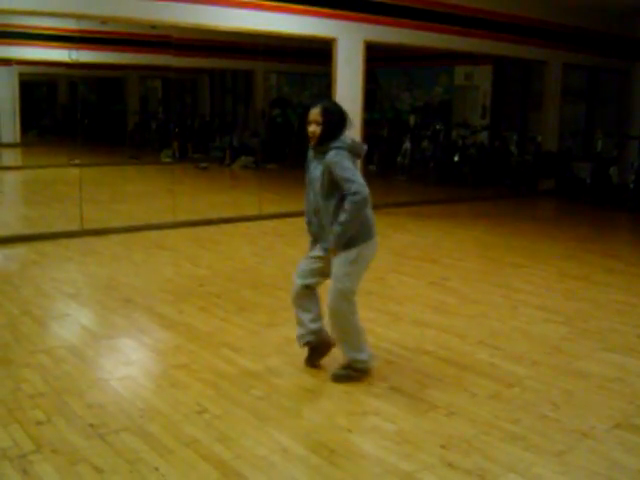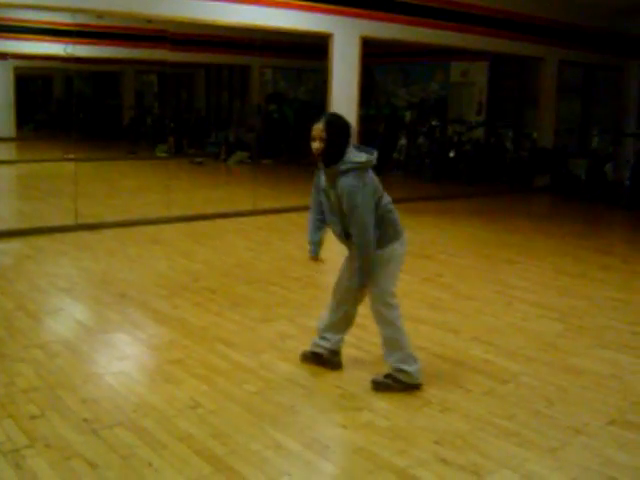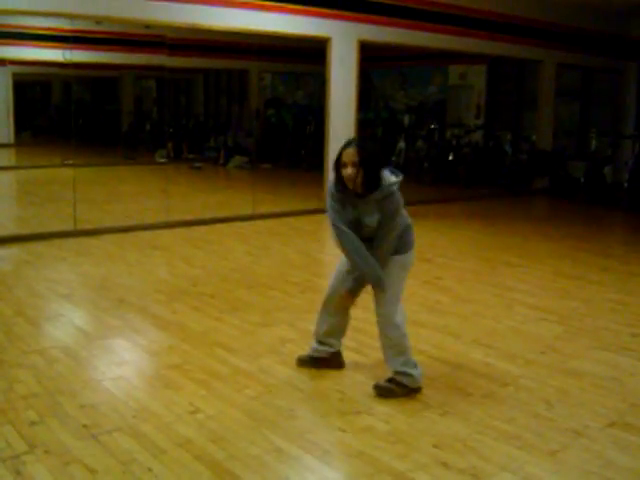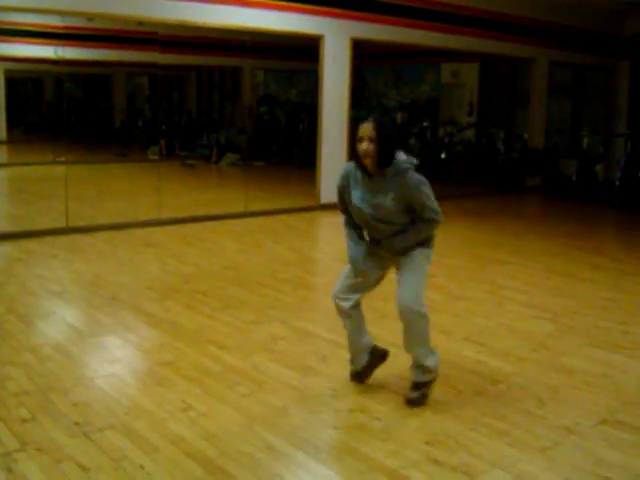
dt=0.5s
person 1, frame 1
left shoulder: (336, 156)
right shoulder: (317, 154)
left elbow: (359, 195)
left wrist: (338, 235)
right wrist: (319, 236)
left hip: (355, 242)
right hip: (329, 240)
left knee: (340, 301)
right knee: (303, 281)
left ankle: (358, 360)
right ankle: (316, 338)
person 1, frame 2
left shoulder: (352, 179)
right shoulder: (328, 167)
left elbow: (363, 230)
right elbow: (319, 204)
left wrist: (363, 273)
right wrist: (314, 240)
left hip: (384, 244)
right hip: (363, 244)
left knee: (383, 306)
right knee: (343, 294)
left ankle: (407, 373)
right ankle: (327, 349)
person 1, frame 3
left shoulder: (390, 195)
right shoulder: (338, 190)
left elbow: (386, 243)
right elbow: (342, 232)
left wrist: (361, 278)
right wrist: (369, 270)
left hip: (395, 253)
right hip: (357, 250)
left knee: (387, 312)
right knee: (336, 297)
left ankle: (405, 375)
right ankle: (326, 351)
person 1, frame 4
left shoulder: (407, 178)
right shoulder: (350, 175)
left elbow: (433, 219)
right elbow: (349, 218)
left wrist: (396, 244)
right wrist: (355, 249)
left hip: (413, 247)
right hip: (375, 247)
left knee: (410, 305)
right knee: (343, 294)
left ankle: (423, 370)
right ankle: (366, 355)
